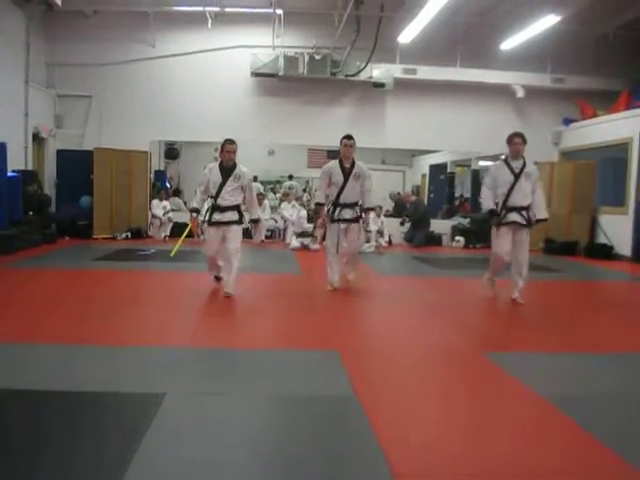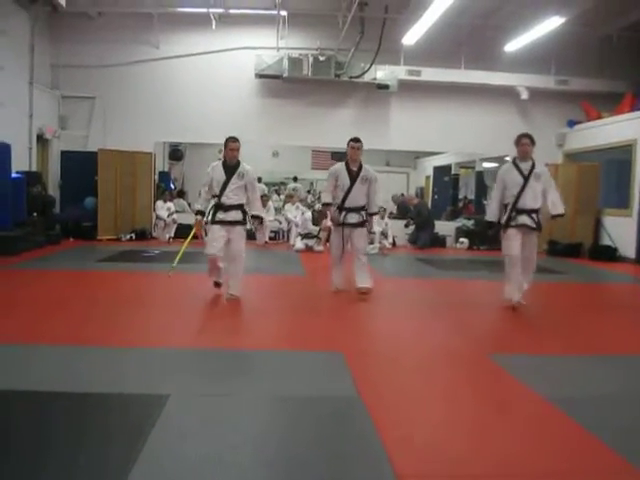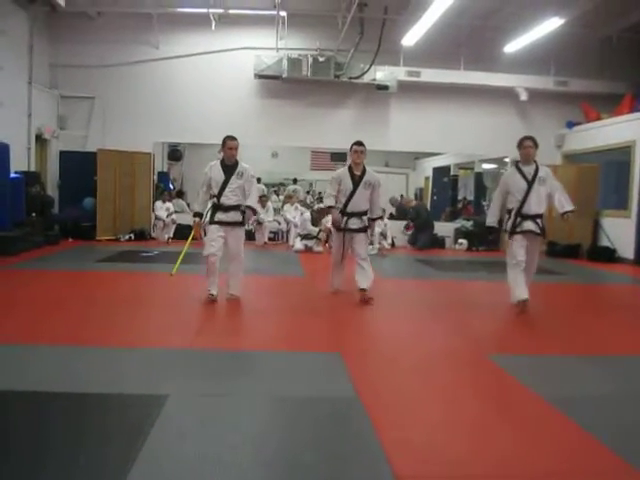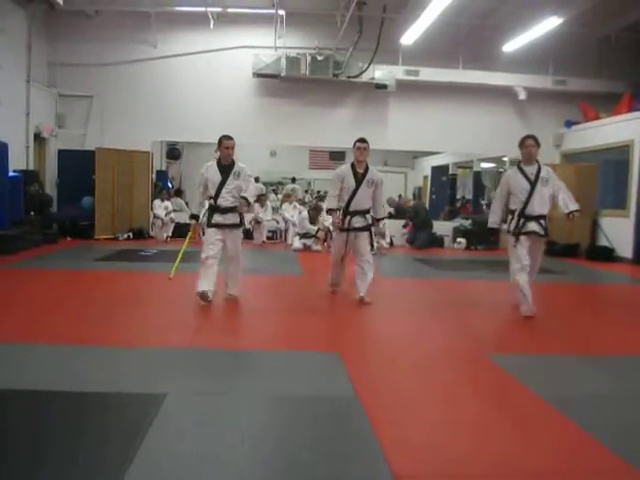
dt=0.1s
person 1, frame 1
left shoulder: (531, 169)
right shoulder: (497, 168)
left elbow: (537, 192)
right elbow: (487, 190)
left wrist: (541, 215)
right wrist: (490, 209)
left hip: (523, 217)
right hip: (502, 216)
left knee: (521, 257)
right knee: (501, 254)
left ankle: (516, 292)
right ankle: (492, 275)
person 1, frame 2
left shoulder: (542, 170)
right shoulder: (506, 170)
left elbow: (550, 192)
right elbow: (496, 195)
left wrist: (557, 211)
right wrist: (492, 219)
left hip: (532, 219)
right hip: (512, 219)
left knee: (528, 260)
right knee: (513, 256)
left ankle: (519, 294)
right ankle: (511, 295)
person 1, frame 3
left shoulder: (545, 173)
right shoulder: (509, 175)
left elbow: (556, 191)
right elbow: (498, 200)
left wrist: (566, 208)
right wrist: (492, 223)
left hip: (536, 224)
right hip: (515, 224)
left knee: (530, 265)
right knee: (516, 261)
left ankle: (519, 296)
right ankle: (520, 299)
person 1, frame 4
left shoulder: (548, 173)
right shoulder: (511, 175)
left elbow: (560, 192)
right elbow: (500, 200)
left wrist: (571, 208)
right wrist: (493, 224)
left hip: (539, 225)
right hip: (519, 225)
left knee: (533, 266)
right knee: (521, 265)
left ankle: (524, 299)
right ankle: (526, 306)
person 2, frame 1
left shoulder: (243, 173)
right shoulder: (210, 170)
left elbow: (250, 196)
right elbow: (201, 191)
left wrist: (254, 219)
right wrist: (195, 212)
left hip: (233, 217)
right hip: (214, 216)
left knee: (232, 253)
right knee: (211, 252)
left ankle: (229, 288)
right ankle: (217, 272)
person 2, frame 2
left shoulder: (247, 171)
right shoulder: (214, 168)
left elbow: (253, 195)
right elbow: (205, 192)
left wrist: (256, 216)
right wrist: (199, 214)
left hip: (237, 216)
right hip: (218, 215)
left knee: (236, 254)
right knee: (213, 252)
left ankle: (234, 290)
right ankle: (218, 277)
person 2, frame 3
left shoulder: (245, 170)
right shoulder: (212, 168)
left elbow: (252, 192)
right elbow: (204, 193)
left wrist: (250, 209)
right wrist: (198, 216)
left hip: (236, 217)
right hip: (217, 216)
left knee: (236, 256)
right knee: (211, 253)
left ankle: (234, 290)
right ankle: (212, 290)
person 2, frame 4
left shoulder: (242, 170)
right shoulder: (208, 169)
left elbow: (249, 189)
right elbow: (201, 194)
left wrist: (244, 201)
right wrist: (195, 218)
left hip: (234, 218)
right hip: (213, 218)
left knee: (234, 257)
right knee: (209, 255)
left ankle: (232, 290)
right ankle: (205, 290)
person 3, frame 1
left shoulder: (363, 170)
right shoulder: (329, 168)
left elbow: (367, 192)
right elbow: (321, 190)
left wrist: (367, 214)
right wrist: (321, 210)
left hip: (354, 213)
right hip: (335, 213)
left knee: (354, 248)
right knee: (333, 250)
left ankle: (350, 275)
right ankle: (333, 282)
person 3, frame 2
left shoulder: (370, 173)
right shoulder: (336, 170)
left elbow: (372, 197)
right elbow: (327, 192)
left wrist: (371, 218)
right wrist: (331, 209)
left hip: (360, 217)
right hip: (341, 216)
left knee: (360, 252)
right knee: (337, 253)
left ankle: (363, 285)
right ankle: (338, 284)
person 3, frame 3
left shoulder: (373, 178)
right shoulder: (339, 174)
left elbow: (375, 202)
right elbow: (330, 195)
left wrist: (373, 222)
right wrist: (333, 212)
left hip: (361, 222)
right hip: (342, 221)
left knee: (362, 257)
right knee: (337, 256)
left ankle: (364, 291)
right ankle: (336, 285)
person 3, frame 4
left shoulder: (376, 176)
right shoulder: (341, 172)
left elbow: (378, 201)
right elbow: (332, 195)
left wrist: (377, 223)
right wrist: (334, 215)
left hip: (364, 221)
right hip: (344, 220)
left knee: (365, 258)
right knee: (337, 256)
left ankle: (362, 294)
right ankle: (334, 282)
